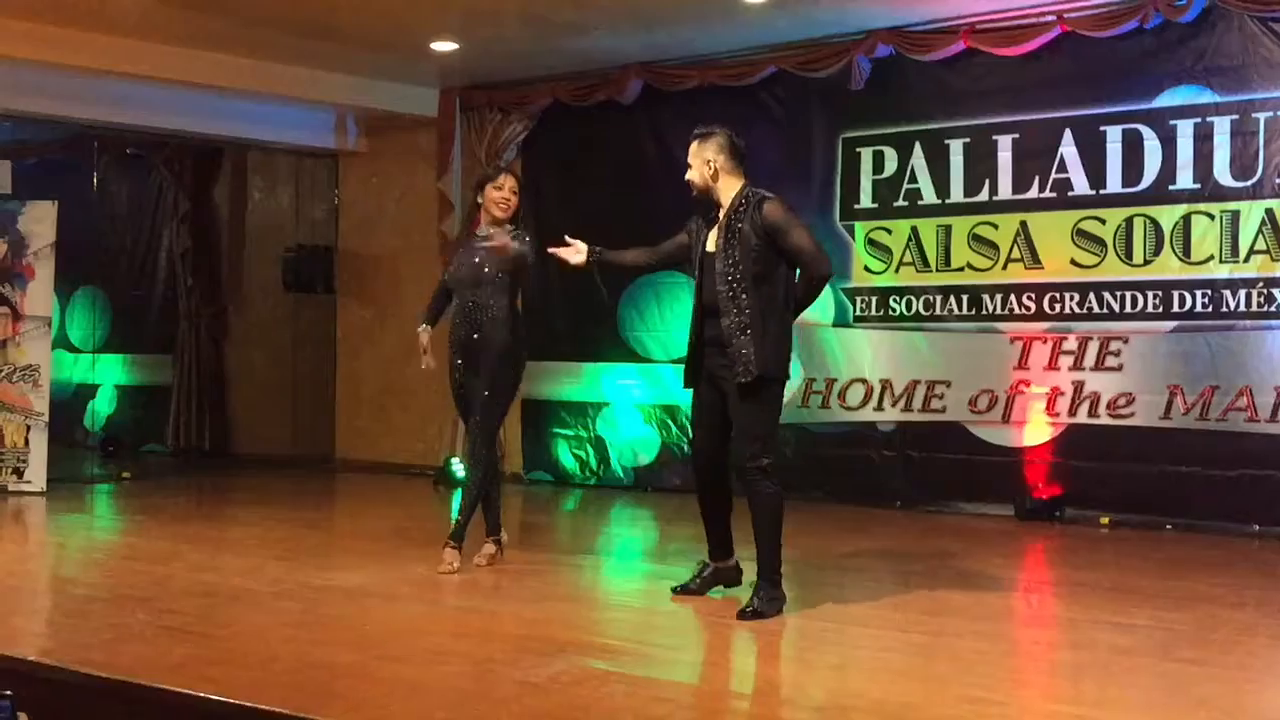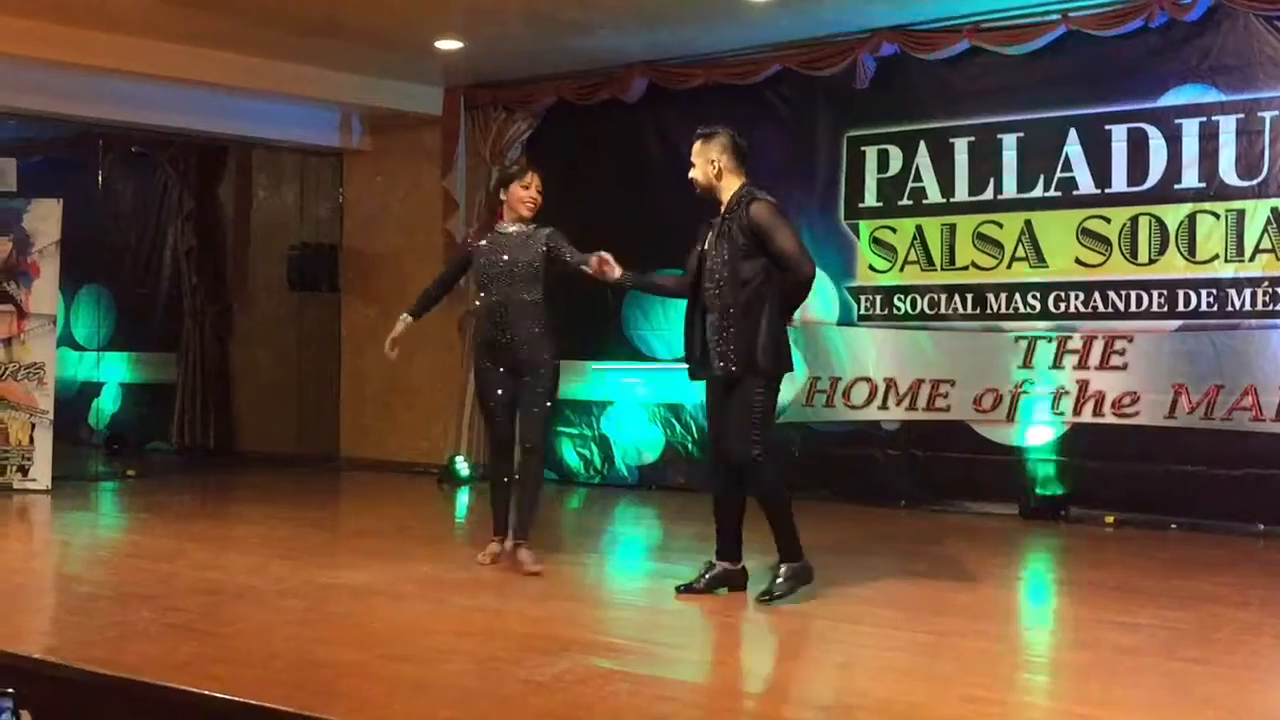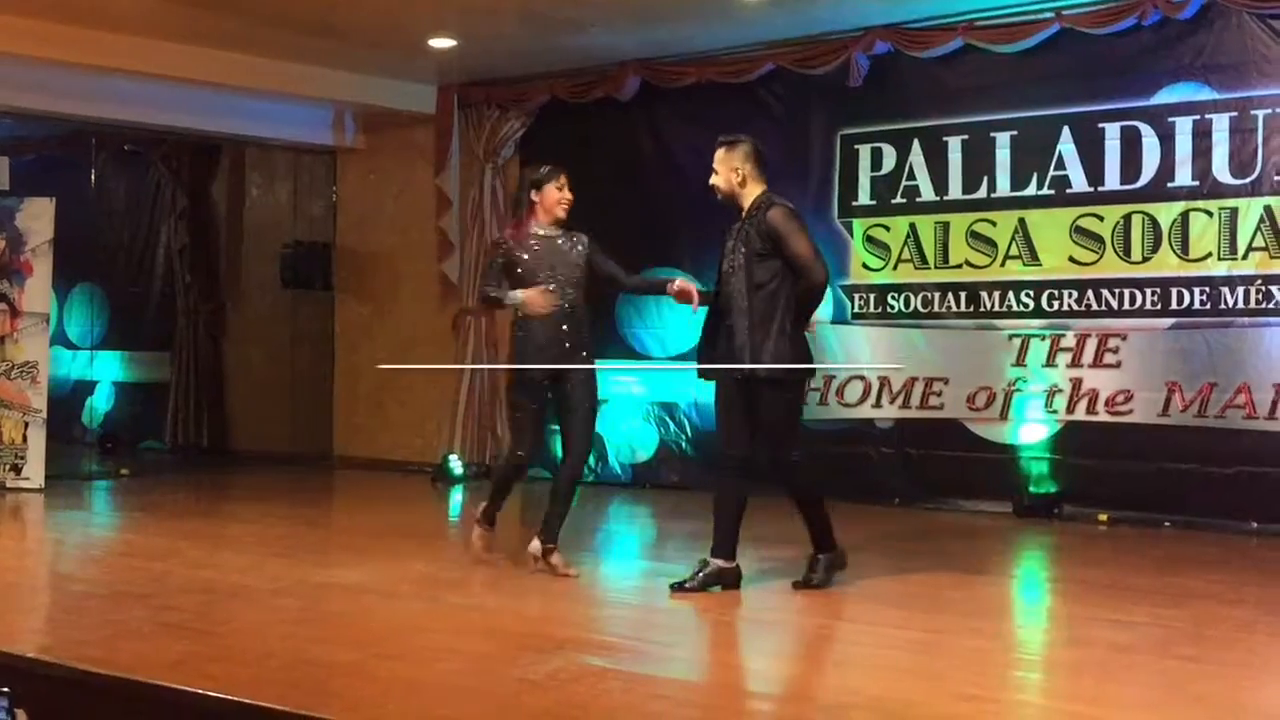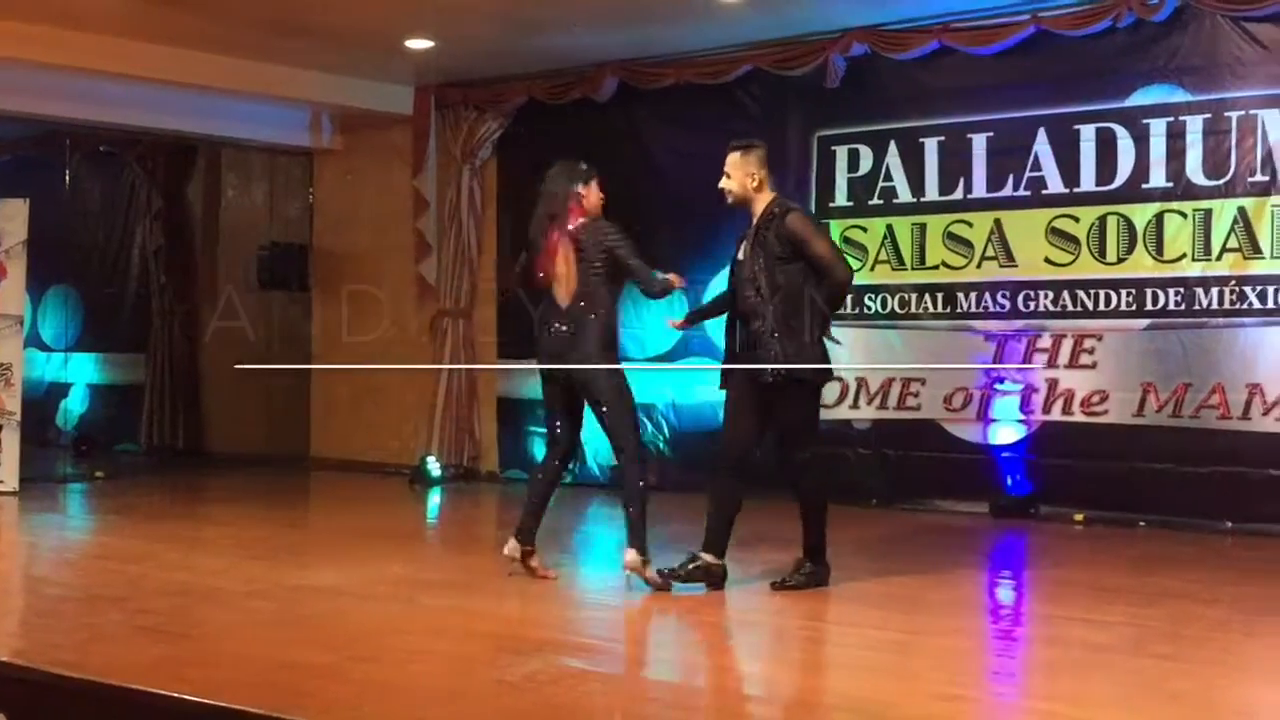
dt=0.3s
person 1, frame 1
left shoulder: (765, 211)
right shoulder: (702, 227)
left elbow: (818, 268)
right elbow: (653, 256)
left wrist: (782, 316)
right wrist: (594, 255)
left hip: (755, 362)
right hip: (711, 360)
left knee: (754, 467)
right knee: (706, 464)
left ankle: (769, 584)
right ankle: (721, 562)
person 1, frame 2
left shoulder: (757, 210)
right shoulder: (719, 219)
left elbow: (801, 269)
right elbow: (688, 285)
left wrist: (772, 317)
right wrist: (625, 277)
left hip: (754, 355)
right hip: (721, 357)
left knee: (747, 455)
right knee: (725, 458)
left ankle: (793, 560)
right ankle: (728, 563)
person 1, frame 3
left shoulder: (775, 215)
right shoulder: (743, 224)
left elbow: (815, 275)
left wrist: (791, 323)
right wrist: (699, 296)
left hip: (773, 360)
right hip: (737, 359)
left knee: (779, 459)
right knee: (733, 460)
left ankle: (826, 549)
right ankle: (722, 561)
person 1, frame 4
left shoulder: (791, 222)
right shoulder: (750, 233)
left elbow: (838, 274)
left wrist: (811, 328)
right wrist: (691, 314)
left hip: (791, 362)
right hip: (750, 362)
left knee: (796, 459)
right knee: (732, 455)
left ankle: (814, 561)
right ankle: (710, 556)
person 2, frame 1
left shoulder: (517, 238)
right shoulder: (464, 240)
left elbow: (528, 262)
right elbow: (445, 288)
left wrist: (508, 249)
right wrist: (427, 325)
left hip: (501, 350)
right hip: (464, 350)
left knee: (480, 443)
right knee: (481, 443)
left ankle: (455, 540)
right ankle: (493, 534)
person 2, frame 2
left shoulder: (545, 238)
right shoulder: (478, 241)
left elbow: (573, 260)
right elbow: (443, 283)
left wrist: (597, 264)
right wrist: (407, 318)
left hip: (536, 349)
right hip: (491, 350)
left knee: (533, 442)
right knee: (498, 443)
left ankle: (521, 541)
right ankle: (499, 534)
person 2, frame 3
left shoulder: (579, 244)
right shoulder: (511, 243)
left elbow: (623, 280)
right elbow: (489, 291)
left wrist: (669, 285)
right wrist: (519, 297)
left hip: (576, 356)
right hip: (532, 356)
left knee: (578, 451)
right knee: (525, 451)
left ankle: (546, 543)
right ankle: (488, 514)
person 2, frame 4
left shoulder: (549, 237)
right shoulder: (605, 235)
left elbow: (540, 278)
right elbow: (650, 285)
right wrist: (669, 281)
left hip: (554, 352)
right hip: (595, 353)
left knee: (559, 449)
right knee: (630, 451)
left ankle: (522, 541)
right ankle: (637, 550)
